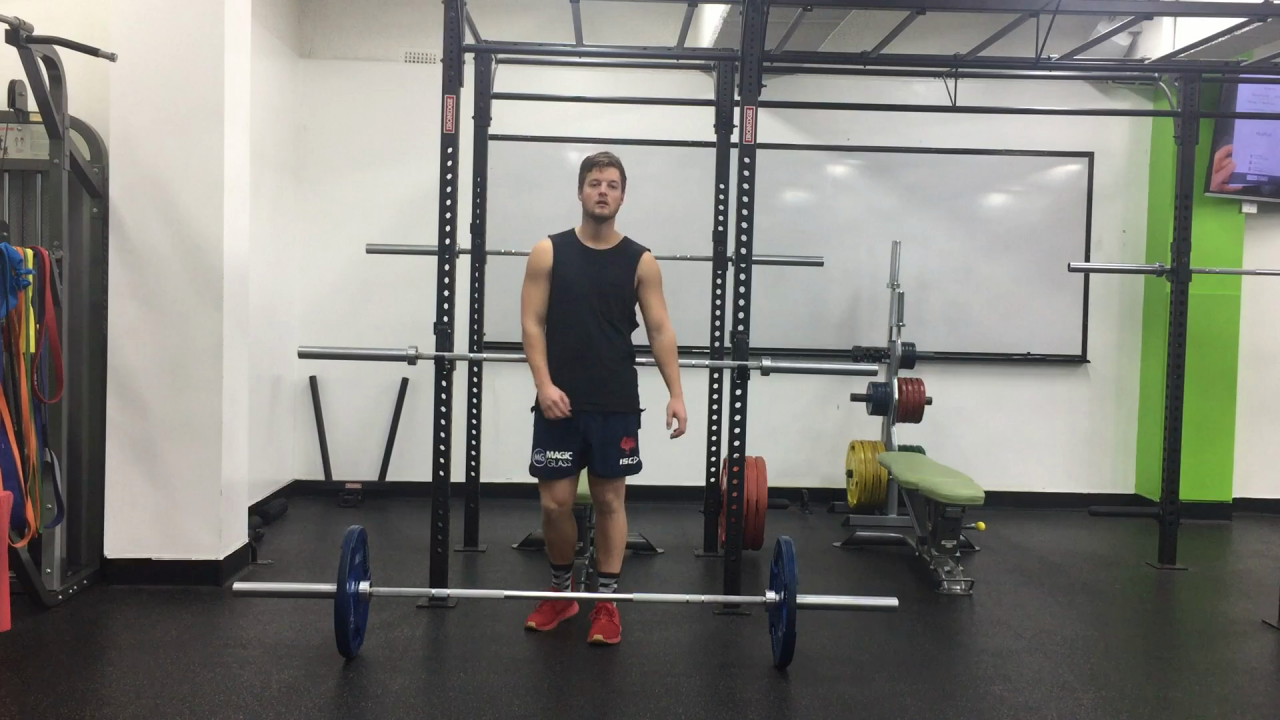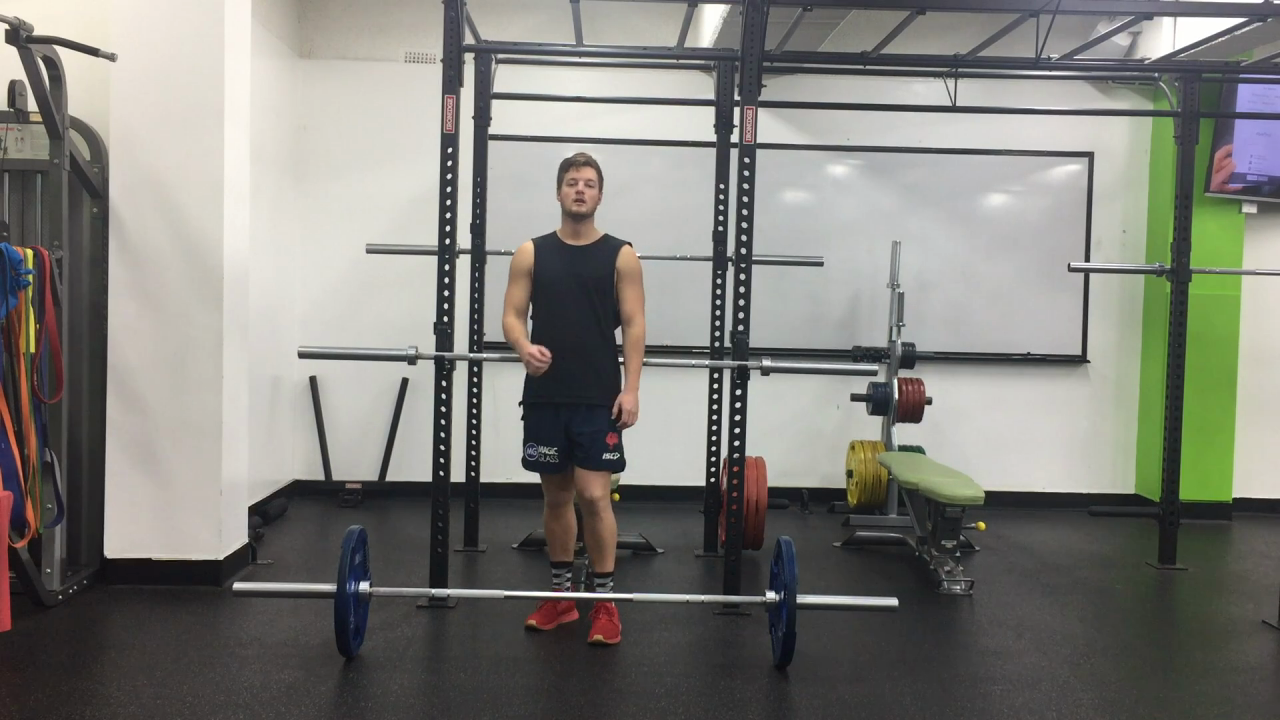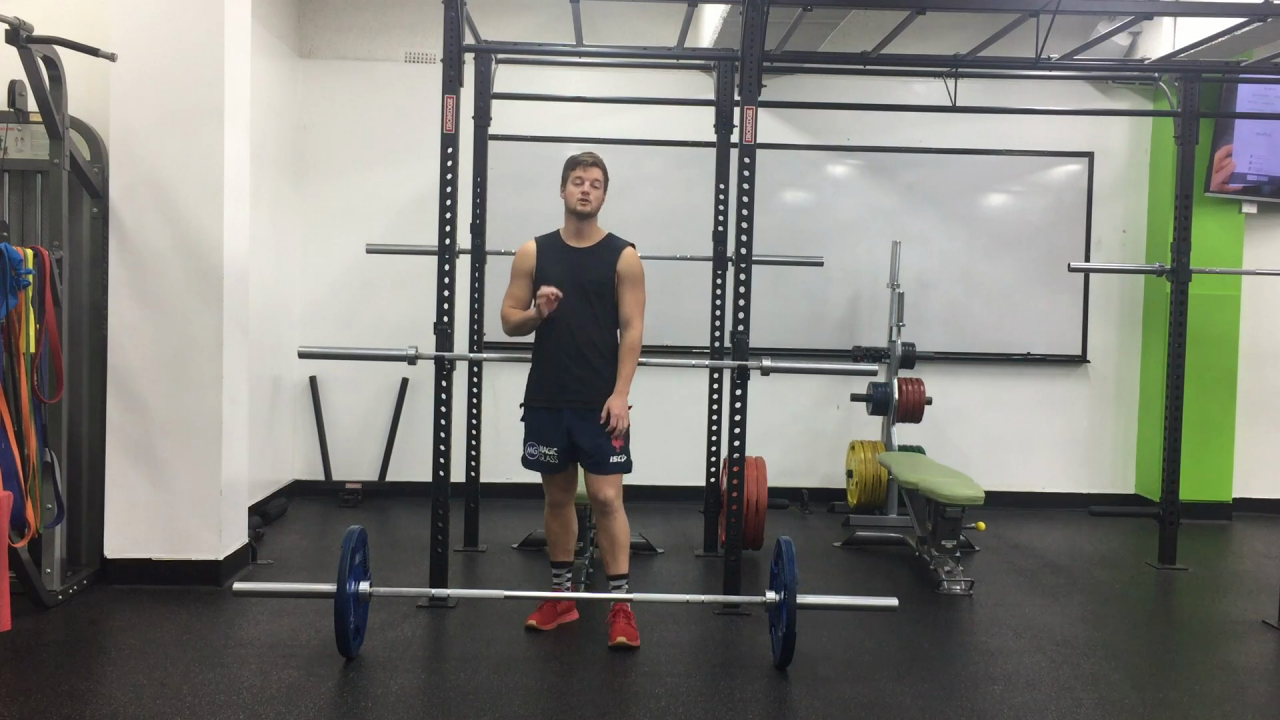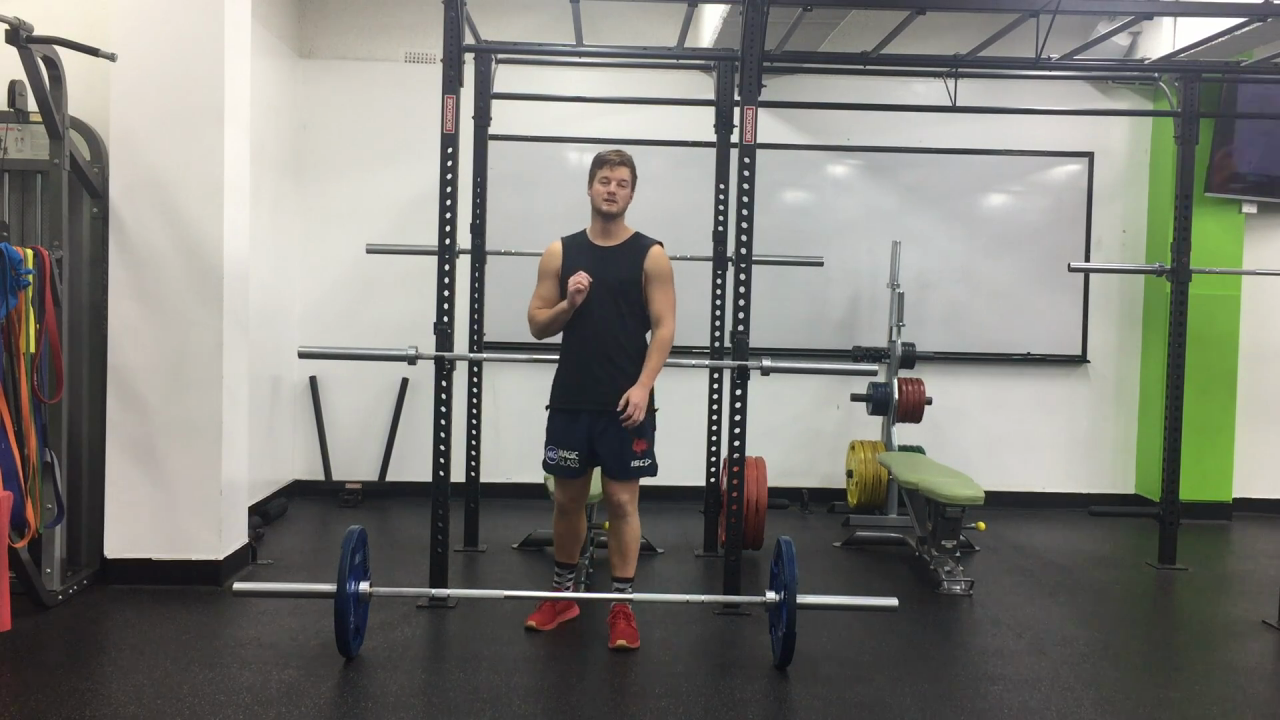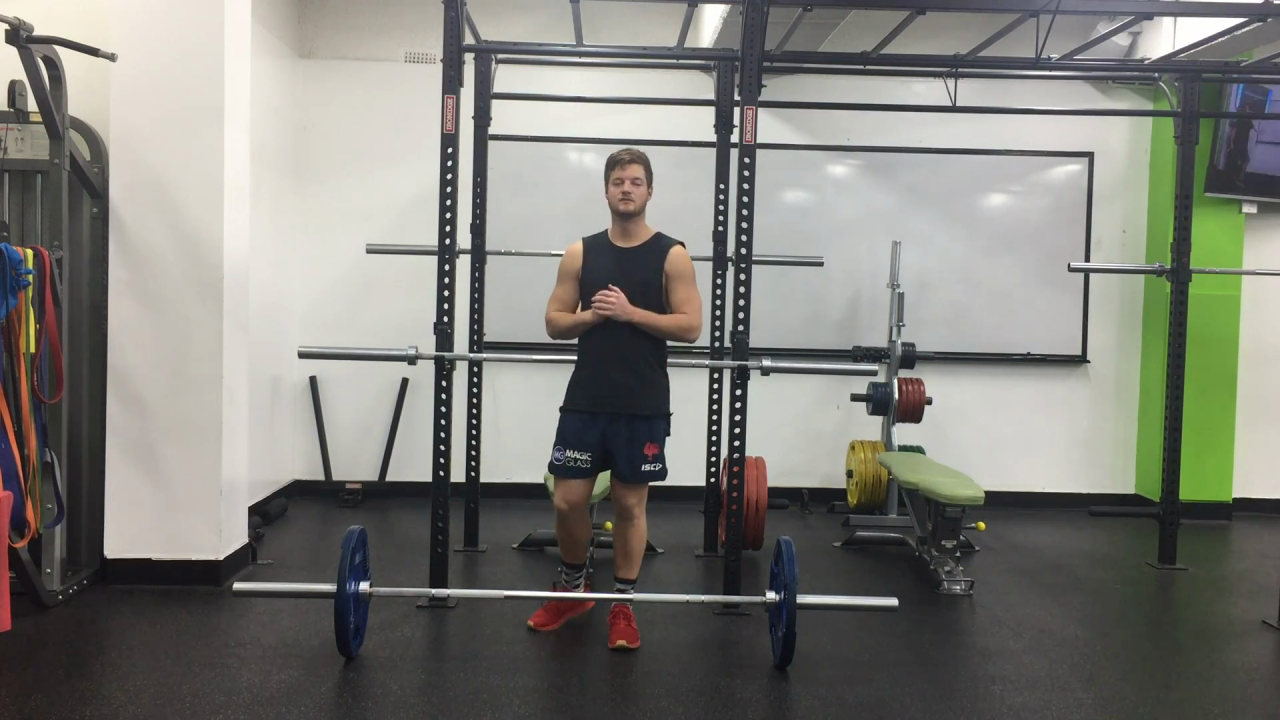
dt=0.5s
person 1, frame 1
left shoulder: (641, 261)
right shoulder: (549, 252)
left elbow: (660, 330)
right elbow: (533, 323)
left wrist: (676, 394)
right wrist: (544, 383)
left hip: (616, 404)
right hip: (561, 401)
left knee: (609, 500)
right knee: (554, 502)
left ankle: (606, 602)
right ankle: (561, 592)
person 1, frame 2
left shoulder: (620, 254)
right shoulder: (531, 253)
left elbow: (633, 324)
right elbow: (513, 314)
left wrist: (631, 388)
right wrist: (525, 347)
left hip: (598, 397)
right hip: (545, 395)
left knee: (594, 496)
right knee: (556, 495)
left ankle: (604, 600)
right ankle: (561, 595)
person 1, frame 3
left shoulder: (623, 256)
right shoulder: (534, 252)
left elbow: (631, 330)
right elbow: (509, 320)
left wrist: (621, 393)
right wrist: (537, 312)
left hip: (600, 400)
right hip: (547, 397)
left knee: (606, 497)
right knee: (557, 496)
left ankle: (621, 605)
right ankle: (562, 595)
person 1, frame 4
left shoulder: (651, 254)
right shoulder: (560, 252)
left elbow: (664, 327)
right elbow: (537, 324)
left wrist: (643, 386)
right wrist: (569, 303)
left hip: (626, 401)
right hip: (570, 398)
left knee: (622, 501)
right knee: (567, 499)
left ankle: (622, 606)
right ankle: (563, 594)
person 1, frame 5
left shoulder: (672, 255)
right shoulder: (581, 253)
left elbow: (690, 326)
right elbow: (555, 322)
left wrist: (631, 312)
right wrist: (593, 315)
left hip: (642, 403)
right hip: (585, 398)
left knee: (630, 504)
right knee: (568, 502)
left ankle: (622, 606)
right ankle: (572, 588)
